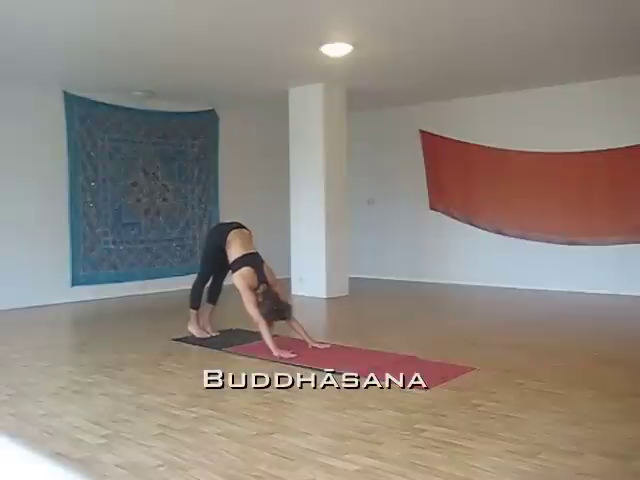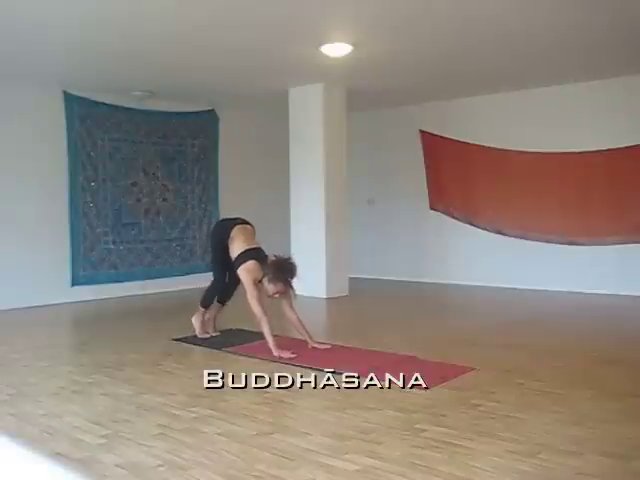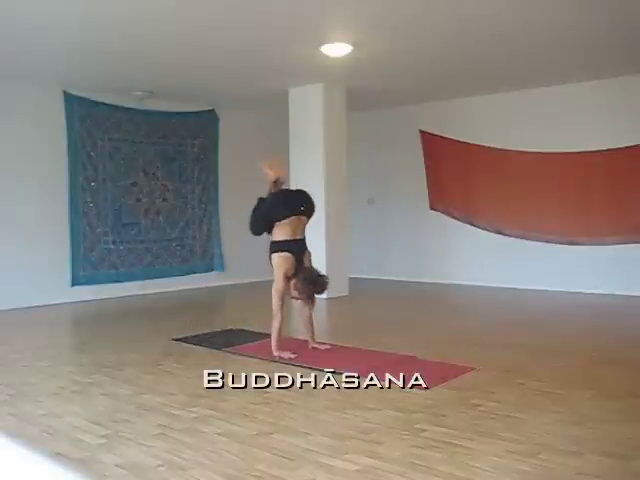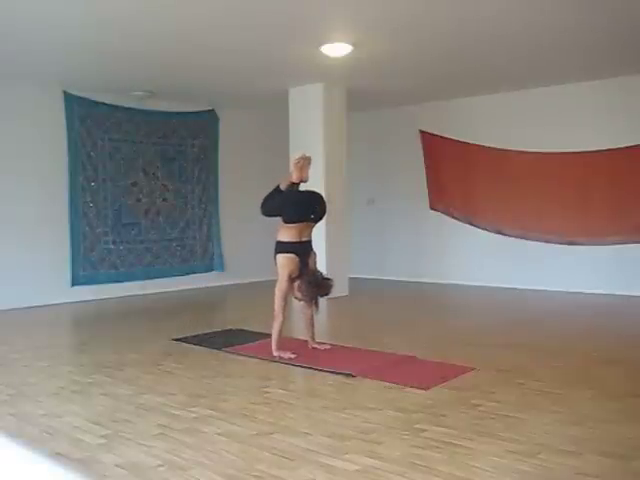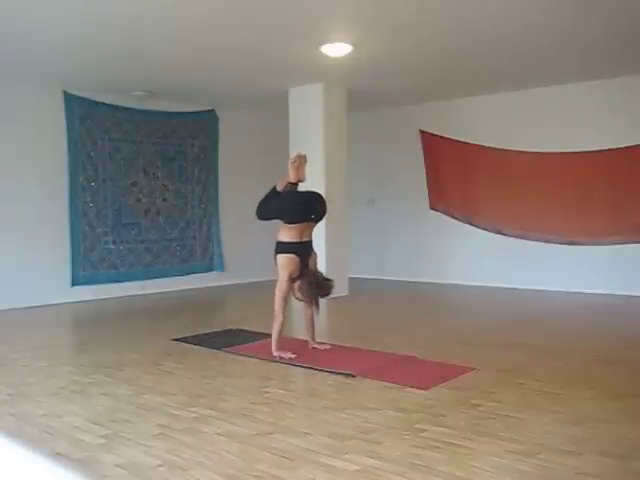
dt=1s
person 1, frame 1
left shoulder: (271, 282)
right shoulder: (245, 282)
left elbow: (288, 316)
right elbow: (259, 321)
left wrist: (310, 341)
right wrist: (275, 350)
right hip: (221, 235)
left knee: (219, 279)
right knee: (204, 277)
left ankle: (205, 319)
right ankle: (193, 322)
person 1, frame 2
left shoulder: (275, 275)
right shoulder: (249, 274)
left elbow: (290, 311)
right elbow: (261, 317)
left wrist: (310, 341)
right wrist: (275, 350)
right hip: (223, 231)
left knee: (232, 283)
right knee: (220, 282)
left ankle: (210, 317)
right ankle: (199, 316)
person 1, frame 3
left shoulder: (305, 270)
right shoulder: (283, 273)
left elbow: (307, 308)
right elbow: (277, 315)
left wrist: (312, 341)
right wrist: (275, 350)
right hip: (280, 206)
right knee: (256, 229)
left ankle: (275, 181)
right ankle: (274, 180)
person 1, frame 4
left shoulder: (309, 271)
right shoulder: (287, 275)
left elbow: (308, 308)
right elbow: (279, 315)
left wrist: (312, 341)
right wrist: (275, 350)
right hip: (294, 209)
person 1, frame 5
left shoulder: (309, 271)
right shoulder: (288, 274)
left elbow: (309, 308)
right elbow: (279, 315)
left wrist: (312, 341)
right wrist: (275, 350)
right hip: (296, 208)
